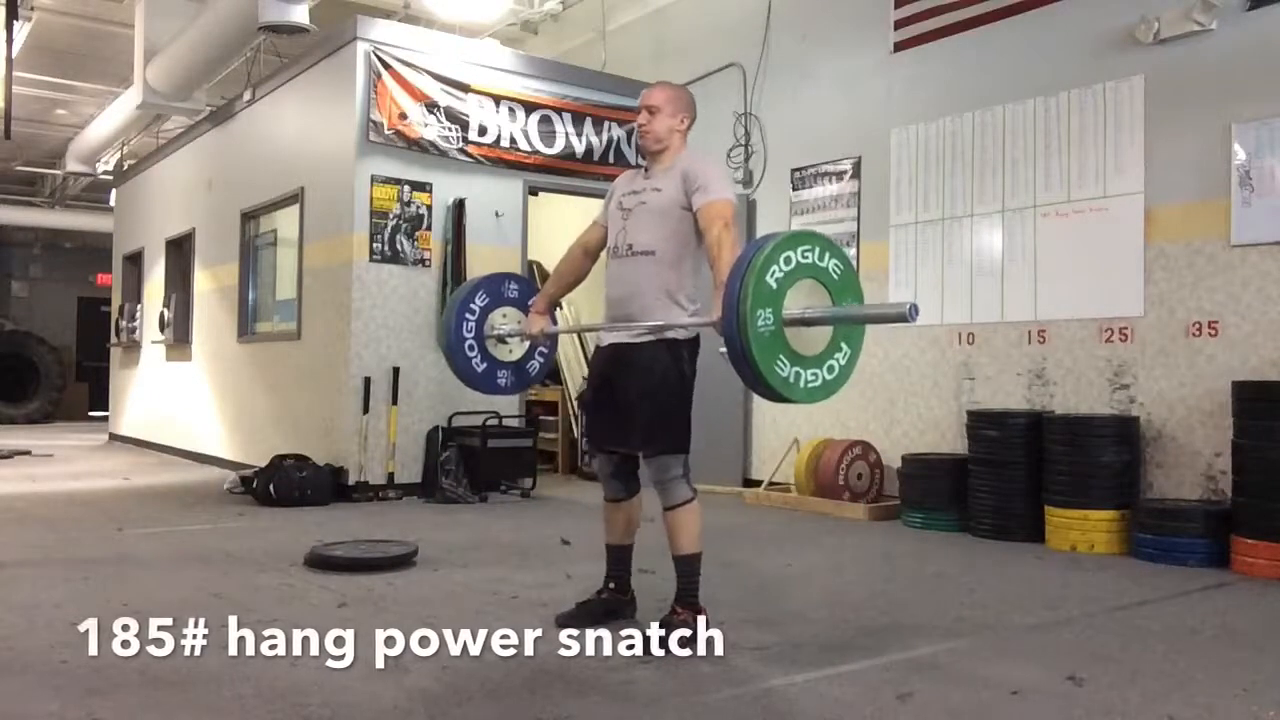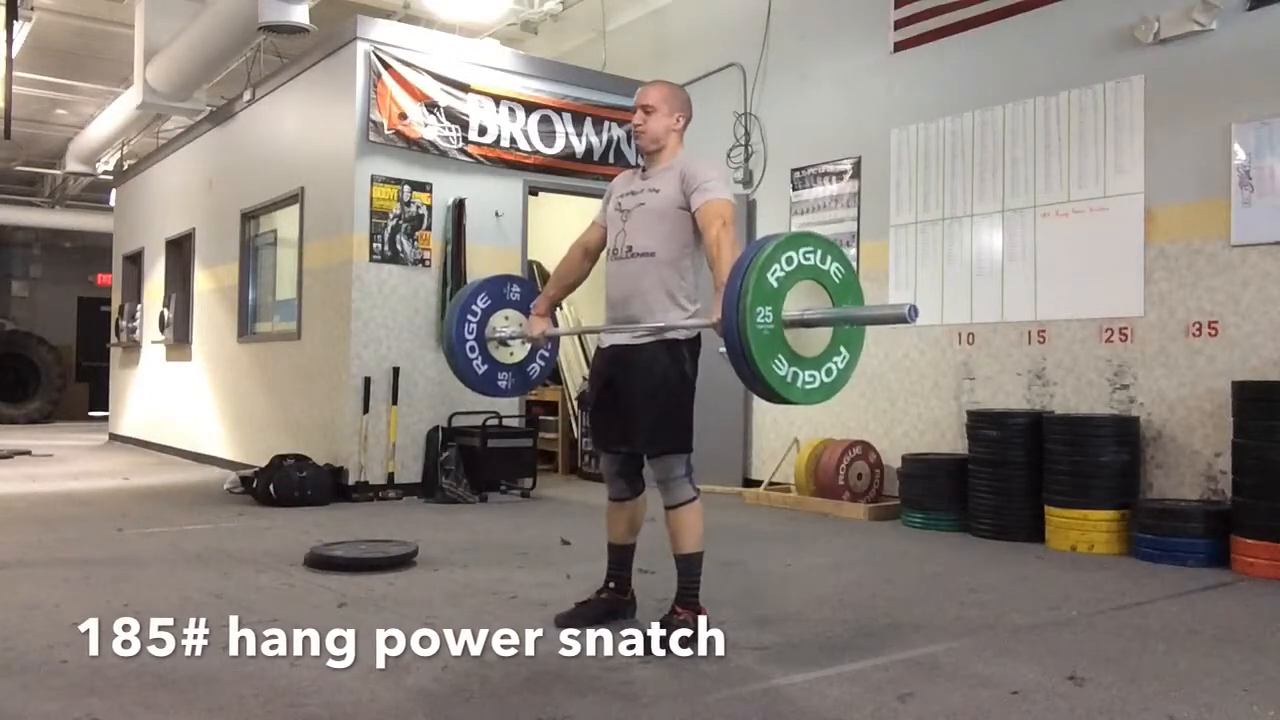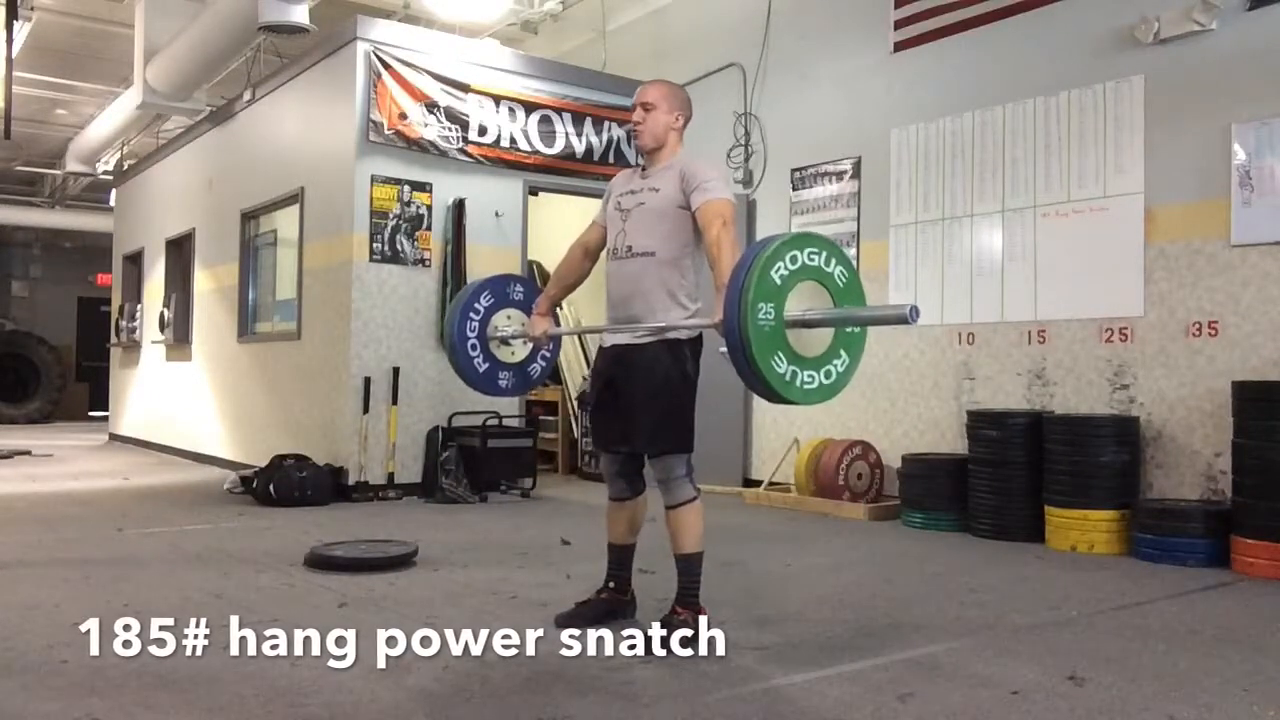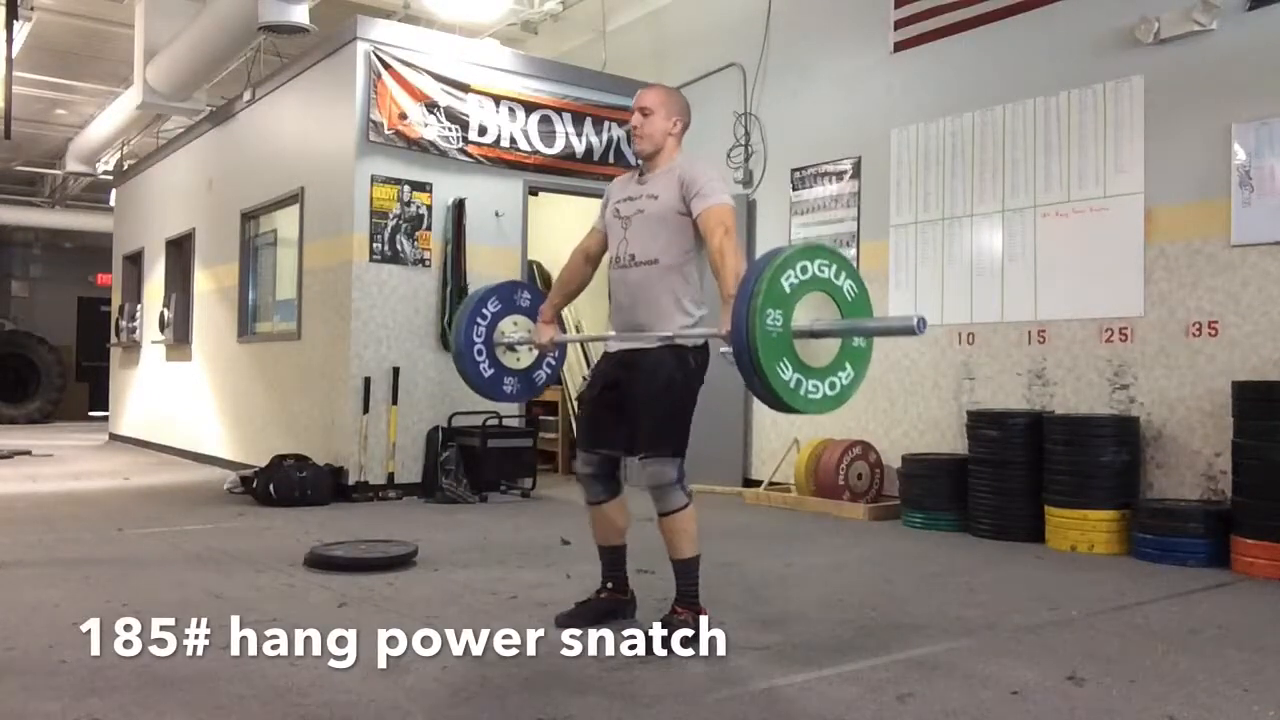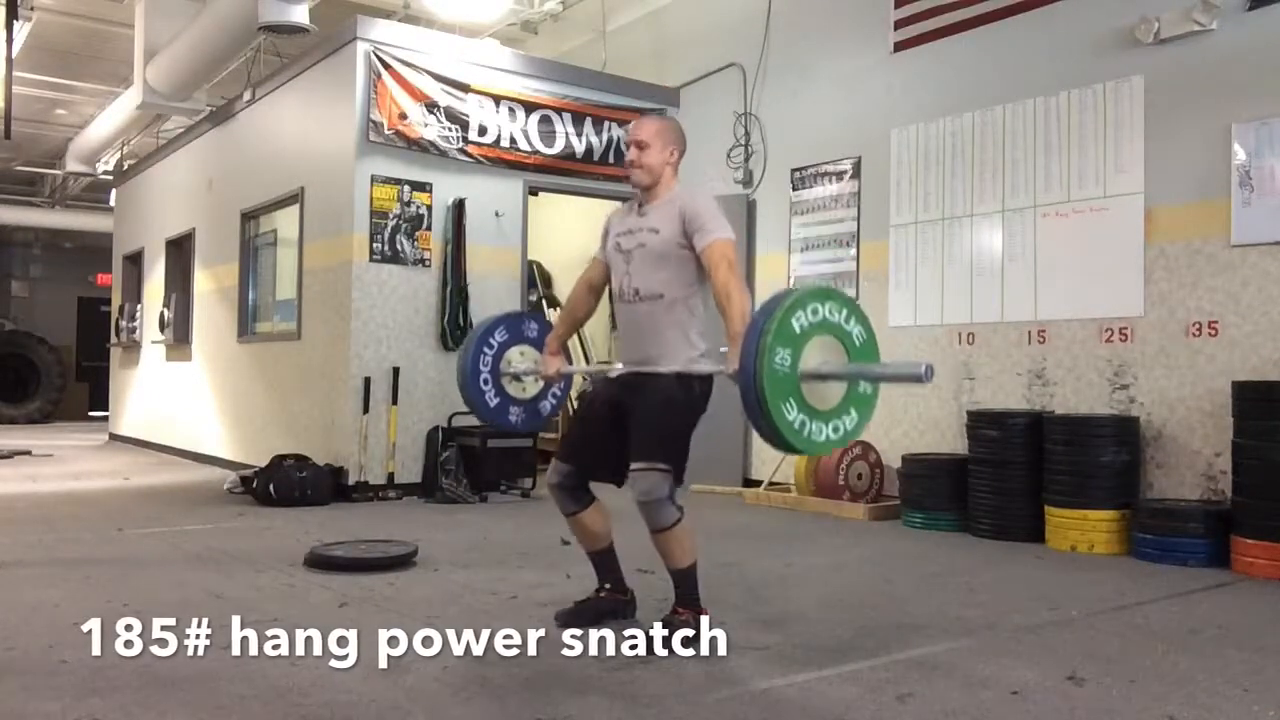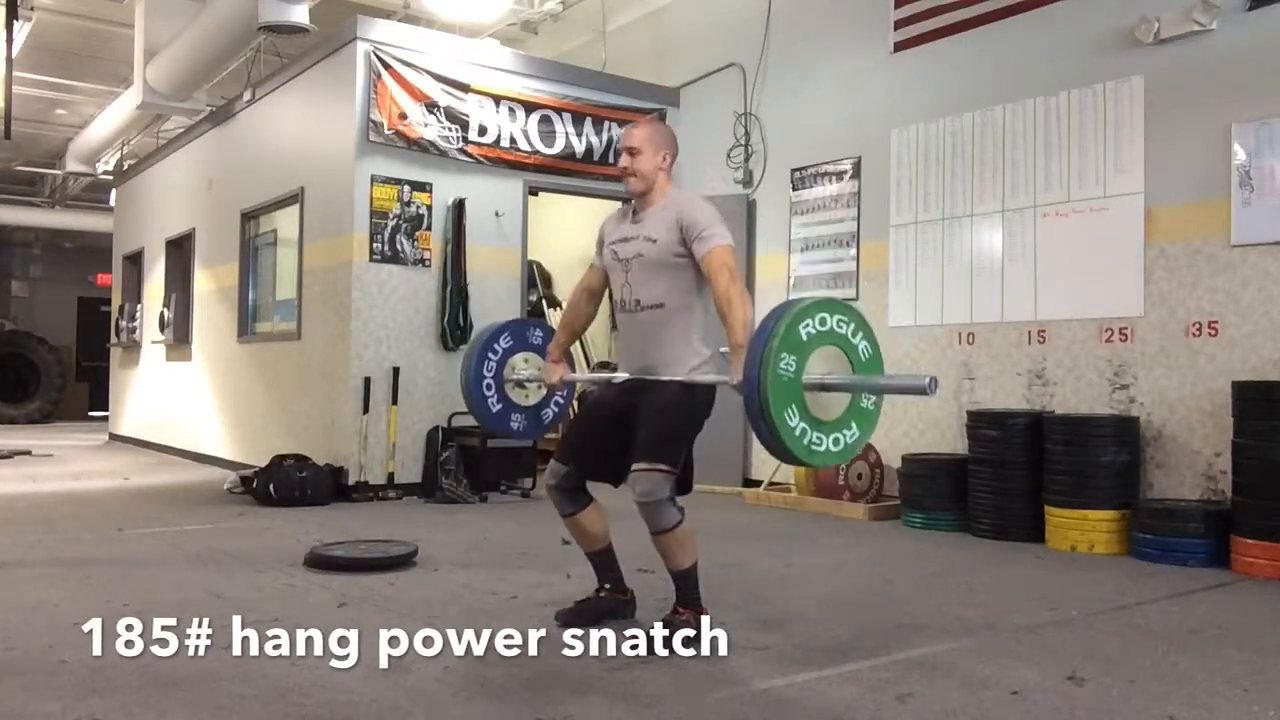
dt=0.2s
person 1, frame 1
left shoulder: (698, 174)
right shoulder: (624, 185)
left elbow: (720, 230)
right elbow: (585, 249)
left wrist: (725, 298)
right wrist: (541, 306)
left hip: (663, 344)
right hip: (612, 343)
left knee: (668, 471)
right knee: (613, 470)
left ankle: (688, 608)
right ankle: (616, 591)
person 1, frame 2
left shoulder: (695, 175)
right shoulder: (621, 186)
left elbow: (719, 230)
right elbow: (584, 250)
left wrist: (725, 298)
right wrist: (541, 309)
left hip: (664, 344)
right hip: (614, 345)
left knee: (671, 472)
right knee: (618, 472)
left ankle: (689, 607)
right ankle: (616, 591)
person 1, frame 3
left shoulder: (694, 174)
right shoulder: (620, 184)
left elbow: (720, 229)
right elbow: (584, 249)
left wrist: (726, 297)
right wrist: (543, 308)
left hip: (667, 343)
right hip: (616, 344)
left knee: (671, 471)
right knee: (619, 470)
left ankle: (689, 608)
right ankle: (616, 590)
person 1, frame 4
left shoulder: (693, 178)
right shoulder: (619, 189)
left elbow: (721, 237)
right elbow: (585, 257)
left wrist: (733, 306)
right wrist: (547, 316)
left hip: (673, 349)
right hip: (621, 350)
left knee: (658, 472)
right knee: (595, 467)
left ankle: (689, 608)
right ankle: (615, 591)
person 1, frame 5
left shoulder: (693, 208)
right shoulder: (619, 220)
left elbow: (725, 272)
right elbow: (589, 288)
left wrist: (740, 346)
right wrist: (553, 347)
left hip: (679, 376)
right hip: (623, 375)
left knee: (649, 486)
right knee: (563, 476)
left ankle: (690, 608)
right ankle: (614, 591)
person 1, frame 6
left shoulder: (690, 213)
right shoulder: (614, 226)
left elbow: (727, 281)
right elbow: (586, 296)
left wrist: (742, 354)
right wrist: (555, 355)
left hip: (683, 381)
right hip: (628, 380)
left knee: (650, 487)
right knee: (561, 477)
left ankle: (691, 609)
right ankle: (613, 591)
